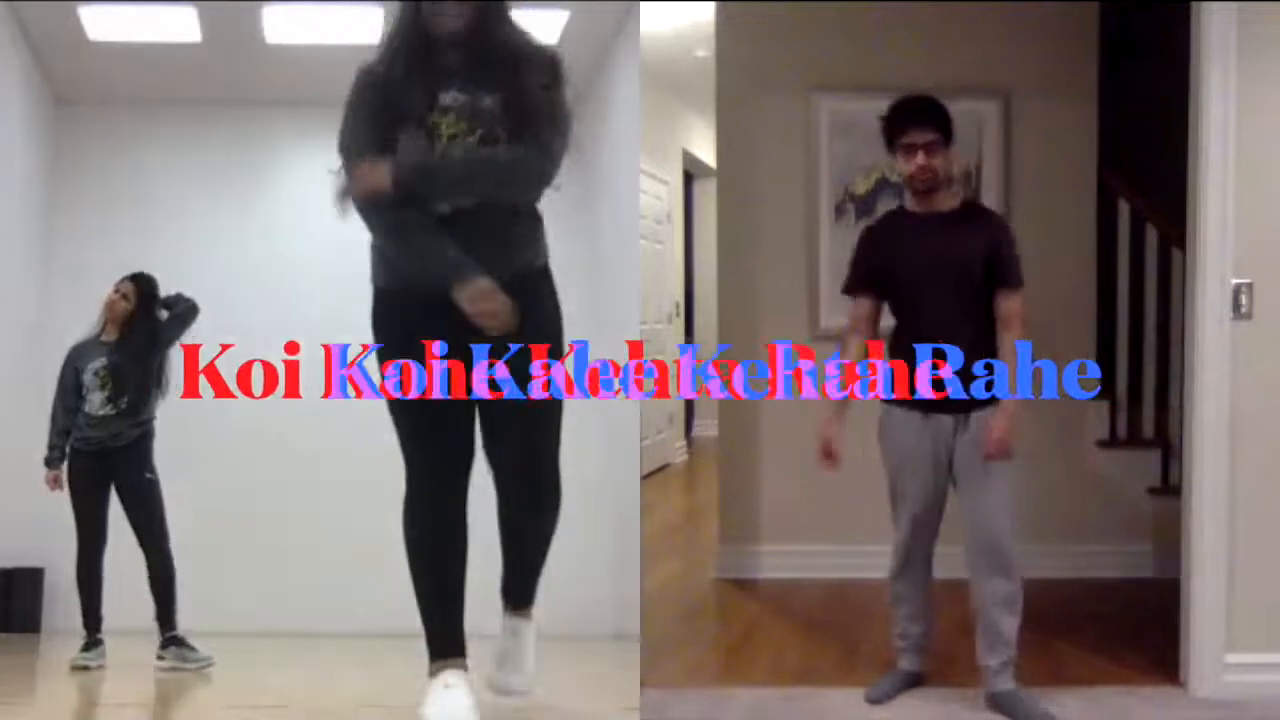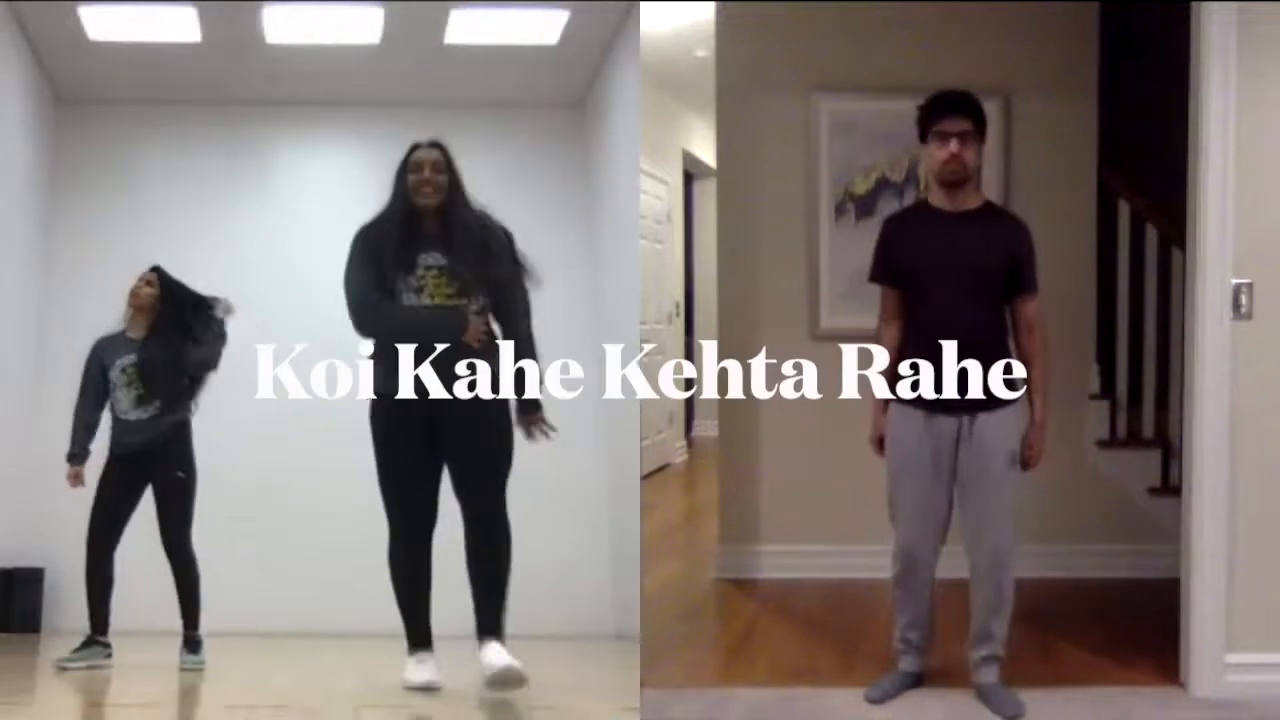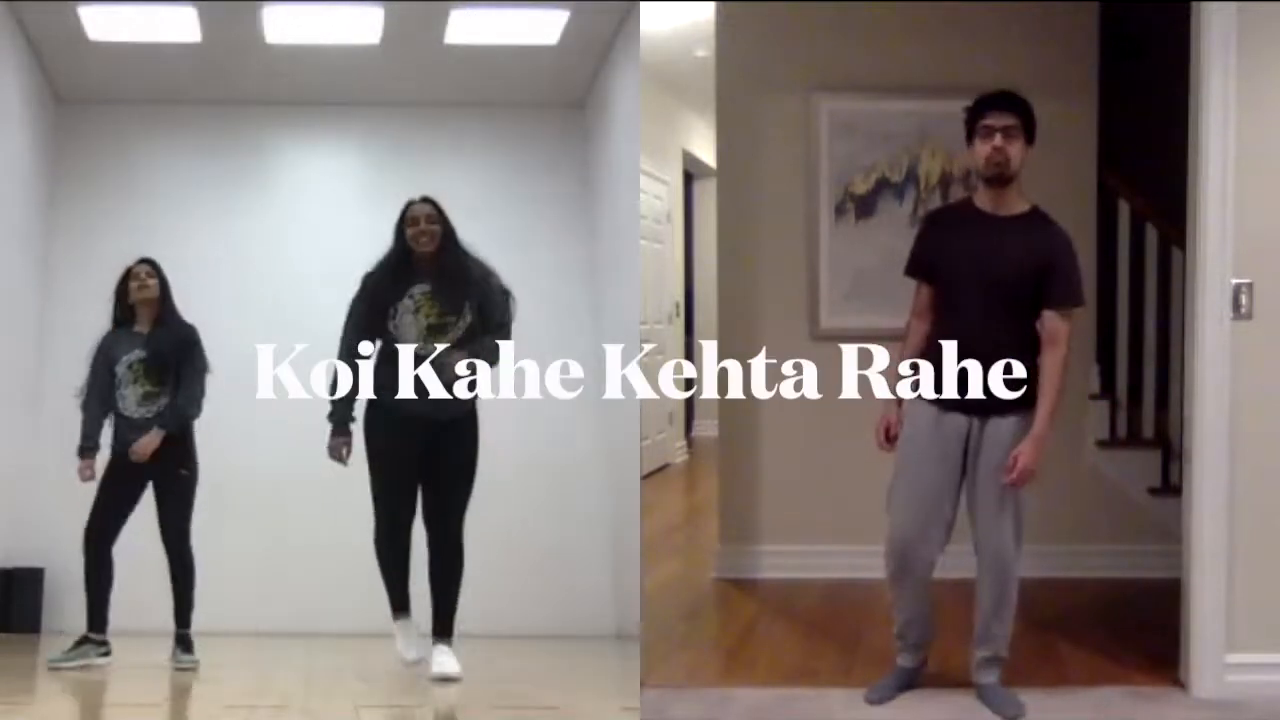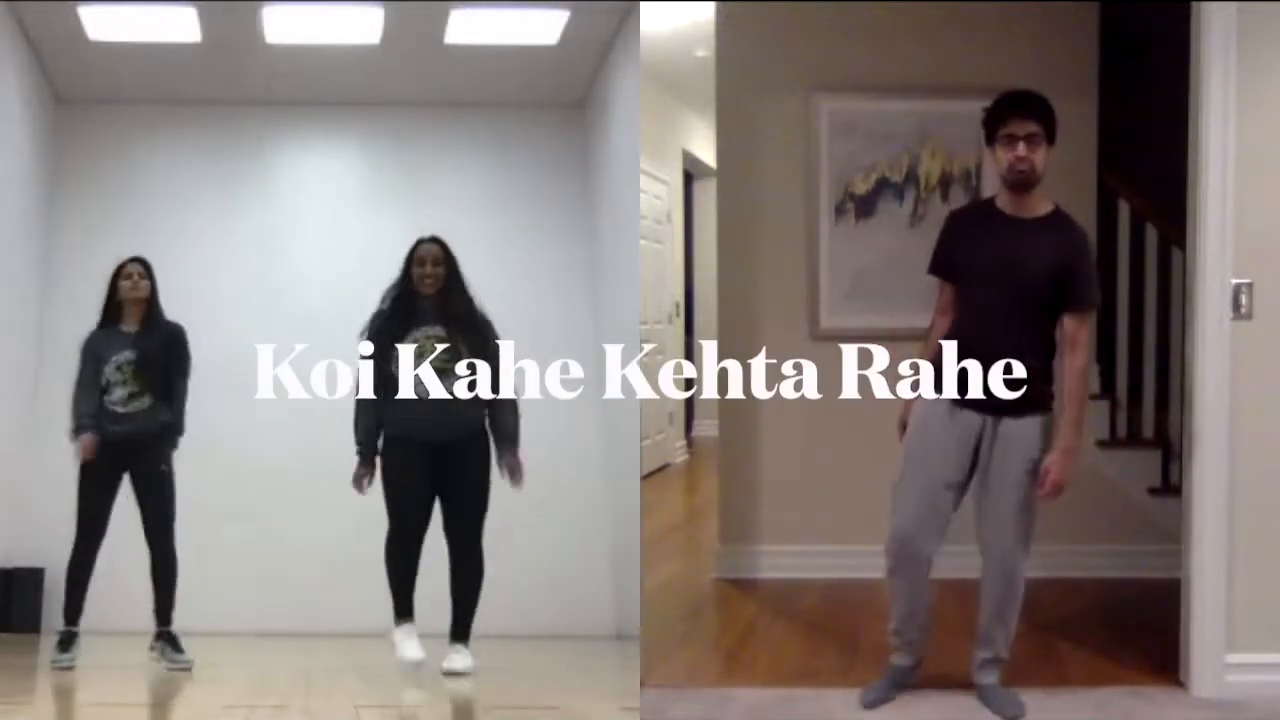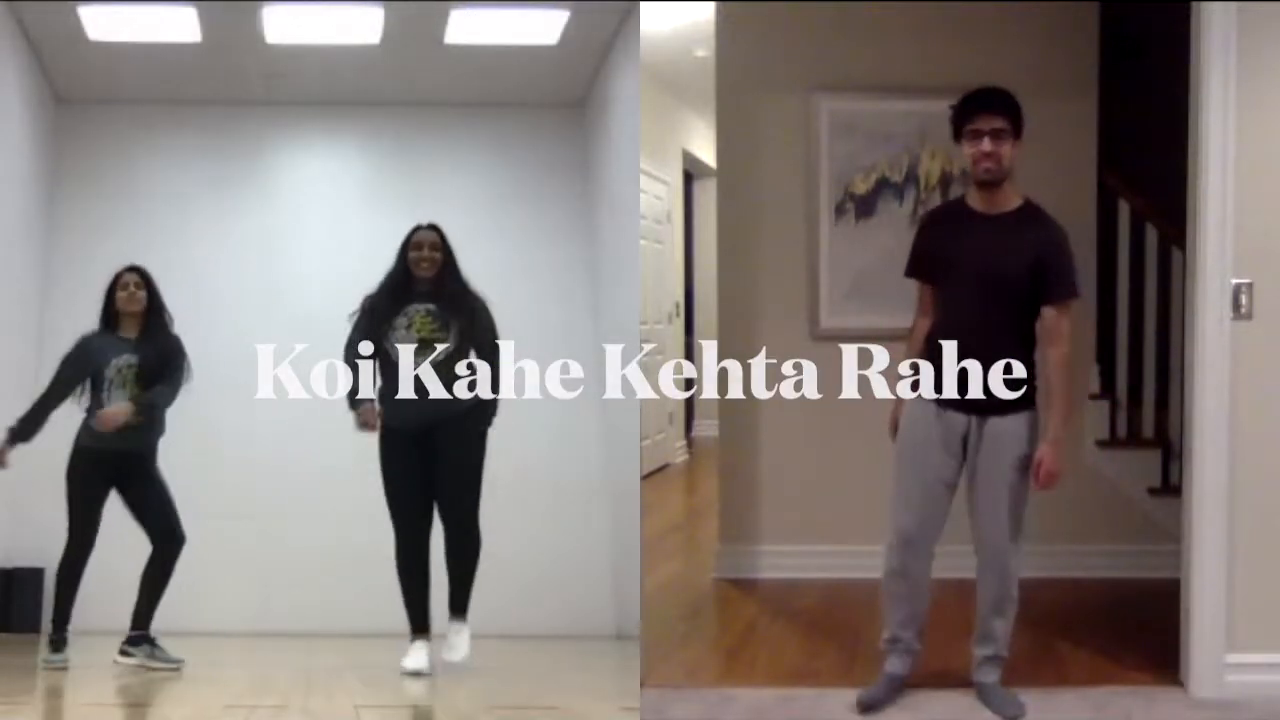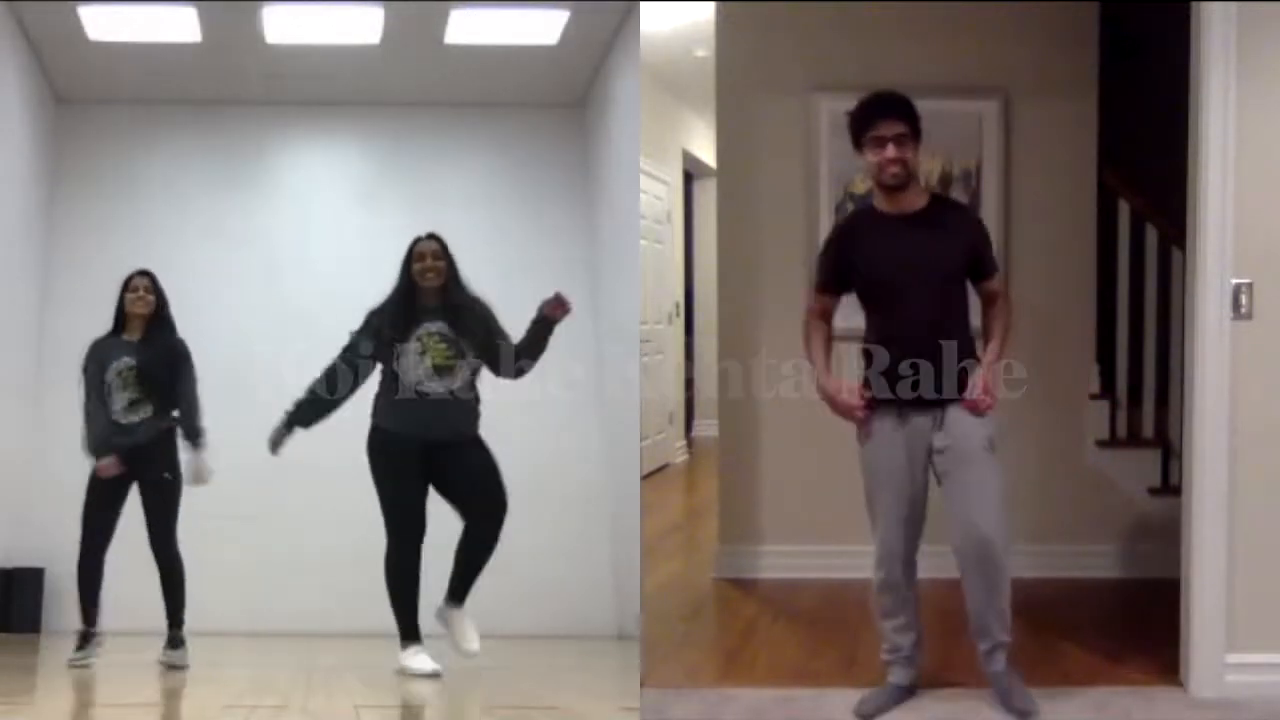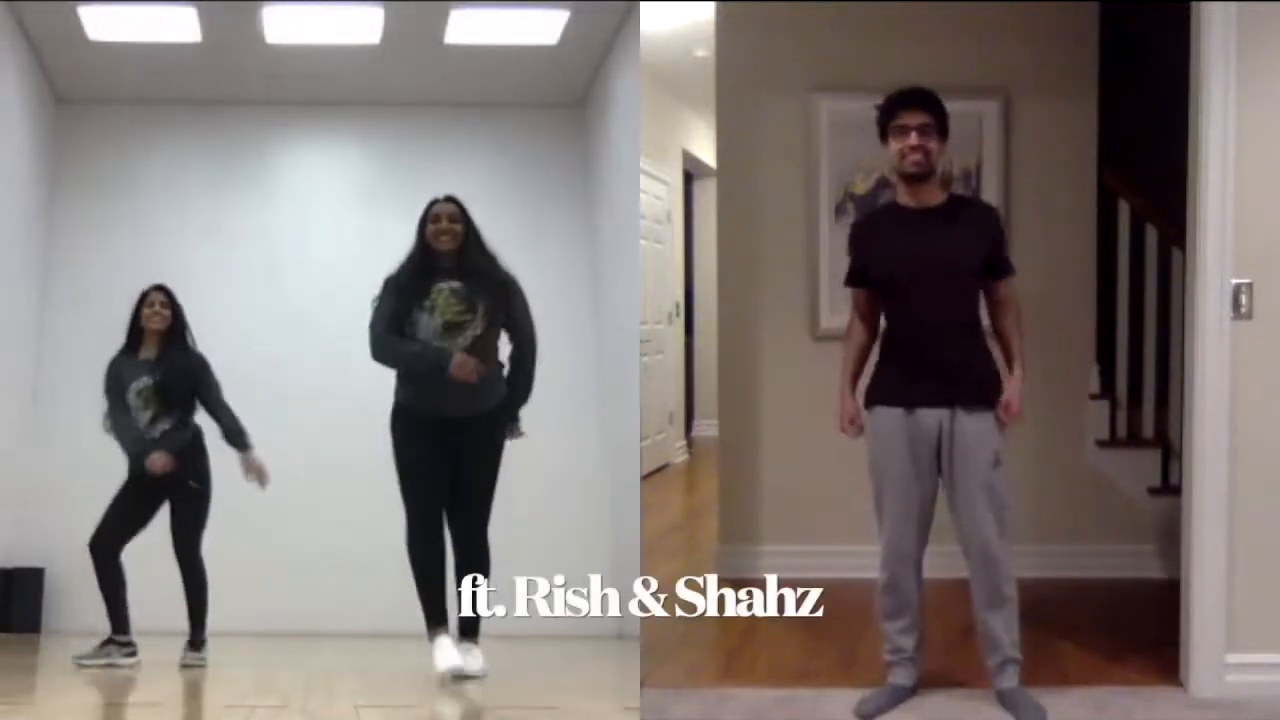
dt=0.7s
person 1, frame 1
left shoulder: (987, 229)
right shoulder: (879, 239)
left elbow: (1011, 324)
right elbow: (860, 333)
left wrist: (1007, 407)
right wrist: (834, 416)
left hip: (981, 411)
right hip: (908, 411)
left knee: (994, 542)
right knee: (911, 541)
right ankle: (910, 659)
person 1, frame 2
left shoulder: (1009, 232)
right shoulder: (900, 230)
left elbow: (1028, 328)
right elbow: (891, 324)
left wrist: (1038, 415)
right wrist: (879, 408)
left hip: (992, 412)
right hip: (917, 411)
left knee: (993, 546)
right knee: (913, 545)
left ankle: (988, 669)
right ankle: (910, 659)
person 1, frame 3
left shoulder: (1048, 241)
right shoulder: (939, 226)
left elbow: (1055, 344)
right elbow: (921, 318)
left wrist: (1036, 434)
right wrist: (895, 399)
left hip: (1006, 417)
right hip: (933, 408)
left knee: (998, 550)
right knee: (907, 541)
right ankle: (908, 658)
person 1, frame 4
left shoulder: (1069, 242)
right shoulder: (963, 224)
left elbow: (1075, 348)
left wrist: (1065, 443)
right wrist: (916, 393)
left hip: (1021, 418)
right hip: (948, 403)
left knee: (1005, 551)
right knee: (908, 536)
right ankle: (903, 659)
person 1, frame 5
left shoulder: (1044, 235)
right shoulder: (937, 226)
left elbow: (1056, 341)
left wrist: (1053, 434)
right wrist: (901, 395)
left hip: (1006, 414)
right hip: (933, 405)
left knee: (998, 547)
right knee: (908, 537)
right ankle: (897, 661)
person 1, frame 6
left shoulder: (960, 222)
right shoulder: (849, 236)
left elbow: (996, 298)
right elbow: (817, 315)
left wrist: (989, 366)
right wrist: (826, 378)
left hip: (959, 404)
right hip: (886, 411)
left knee: (982, 535)
right knee: (893, 548)
left ankle: (997, 661)
right ankle: (900, 670)
person 1, frame 7
left shoulder: (980, 220)
right shoulder: (869, 229)
left elbow: (1004, 305)
left wrist: (1017, 376)
right wrist: (847, 391)
left hip: (972, 406)
right hip: (895, 409)
left knee: (987, 545)
right knee: (898, 546)
person 2, frame 1
left shoulder: (530, 76)
right shoulder: (380, 87)
left elbow: (530, 168)
right elbow: (369, 192)
left wrist: (403, 173)
right wrist: (458, 274)
left hip: (513, 288)
right hip: (412, 299)
left knee: (530, 467)
right knee: (435, 479)
left ankle: (516, 614)
person 2, frame 2
left shoulder: (486, 241)
right shoulder: (375, 242)
left elbow: (516, 320)
right elbow: (366, 315)
left wrist: (529, 400)
right wrist: (452, 325)
left hip: (475, 395)
right hip: (401, 401)
left knee: (486, 508)
right knee: (409, 525)
left ankle: (491, 642)
right ankle: (419, 650)
person 2, frame 3
left shoulder: (473, 279)
right shoulder: (378, 285)
left elbow: (500, 331)
right elbow: (351, 356)
left wrist: (475, 360)
right wrist: (341, 423)
left hip: (453, 422)
right hip: (392, 419)
left knee: (446, 528)
right knee: (393, 518)
left ankle: (443, 643)
right ankle: (401, 615)
person 2, frame 4
left shoulder: (473, 325)
right shoulder: (386, 324)
left elbow: (499, 388)
right elbow: (370, 392)
left wrist: (508, 446)
right wrist: (366, 453)
left hip: (465, 446)
right hip: (406, 445)
left knee: (466, 540)
right knee: (405, 528)
left ankle: (460, 643)
right ankle: (404, 621)
person 2, frame 5
left shoulder: (467, 305)
right shoulder: (380, 306)
left elbow: (492, 364)
right elbow: (354, 361)
left wrist: (483, 415)
right wrist: (360, 400)
left hip: (458, 424)
right hip: (400, 430)
left knee: (460, 515)
right knee: (410, 531)
left ankle: (458, 621)
right ankle: (419, 639)
person 2, frame 6
left shoulder: (472, 315)
right shoulder: (386, 320)
left elbow: (511, 365)
right elbow: (343, 372)
left wrist: (544, 325)
right wrist: (295, 420)
left hip: (457, 441)
right hip: (395, 442)
left knee: (490, 510)
right knee: (406, 536)
left ankle: (455, 604)
right ankle: (410, 644)
person 2, frame 7
left shoulder: (494, 281)
right shoulder: (402, 285)
left elbow: (525, 342)
right elbow: (381, 344)
left wrist: (513, 402)
right wrist: (441, 362)
left hip: (481, 418)
right hip: (421, 416)
left knee: (469, 525)
right knee: (425, 517)
left ankle: (469, 638)
right ankle: (439, 634)
person 3, frame 1
left shoulder: (147, 345)
right shoulder: (81, 352)
left elbow: (188, 308)
right elbow: (64, 409)
left wrist: (155, 303)
right wrist: (54, 459)
left hip: (134, 455)
right hip: (86, 457)
left knee: (157, 545)
right knee: (90, 549)
left ankle: (170, 639)
right ankle: (93, 640)
person 3, frame 2
left shoulder: (175, 343)
right shoulder: (105, 348)
left elbow: (206, 360)
right elbow: (89, 406)
left wrist: (216, 316)
right wrist: (77, 456)
left hip: (170, 452)
right hip: (124, 456)
left knee: (177, 546)
right knee: (99, 545)
left ankle: (192, 639)
right ankle: (98, 641)
person 3, frame 3
left shoulder: (183, 336)
right shoulder: (112, 343)
left elbow: (192, 393)
right elbow: (97, 400)
left wrist: (159, 432)
right wrist: (88, 451)
left hip: (173, 451)
right hip: (126, 455)
left knee: (176, 544)
right knee: (97, 538)
left ankle: (183, 639)
right ankle: (96, 639)
person 3, frame 4
left shoulder: (171, 336)
right shoulder: (98, 340)
left elbow: (177, 393)
right elbow: (86, 391)
left wrist: (171, 441)
right wrist: (83, 433)
left hip: (151, 447)
right hip: (104, 448)
left knee: (161, 538)
right knee: (88, 538)
left ankle: (165, 635)
right ankle: (69, 634)
person 3, frame 5
left shoulder: (167, 344)
right shoulder: (94, 344)
left elbow: (169, 390)
right elbow: (55, 392)
left wrist: (132, 410)
left hip: (139, 462)
right hip: (92, 458)
left knee: (171, 539)
right knee: (80, 546)
left ankle: (138, 639)
right ankle: (57, 640)
person 3, frame 6
left shoulder: (170, 348)
right shoulder: (101, 350)
left elbow: (186, 398)
right elbow: (94, 406)
left wrist: (197, 449)
right wrist: (100, 452)
left hip: (157, 455)
right hip: (112, 459)
left knee: (164, 544)
right knee: (93, 543)
left ankle: (175, 638)
right ankle: (88, 634)
person 3, frame 7
left shoulder: (187, 360)
right shoulder: (119, 367)
left elbow: (217, 405)
right elbow: (117, 420)
left wrist: (245, 450)
right wrist: (146, 452)
left hip: (189, 468)
right hip: (145, 473)
left knee: (187, 552)
right knee: (102, 545)
left ankle: (196, 640)
right ankle: (121, 640)
